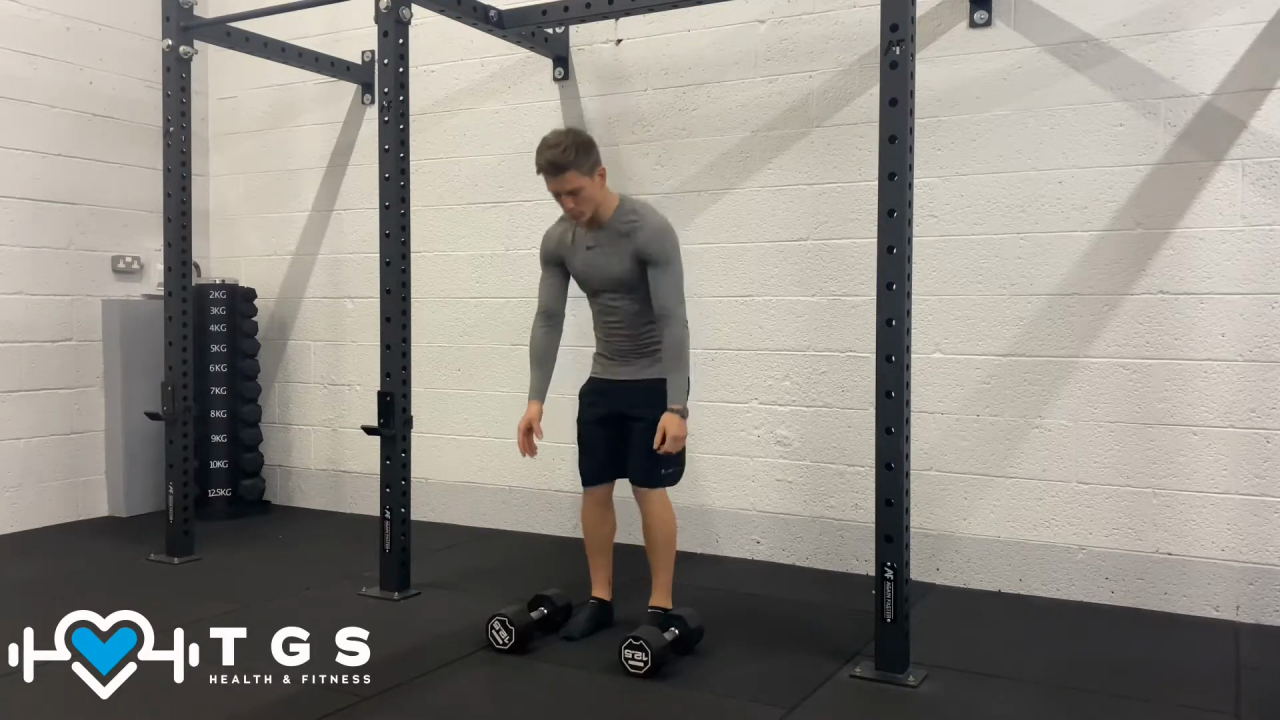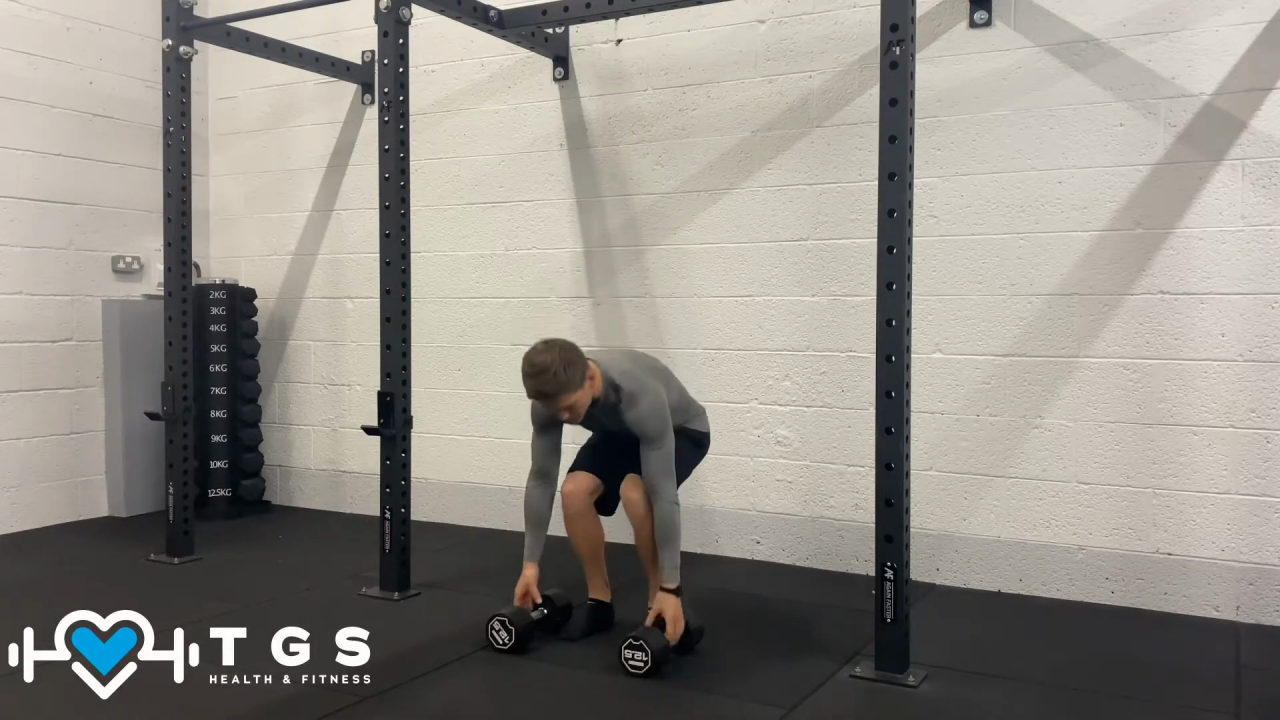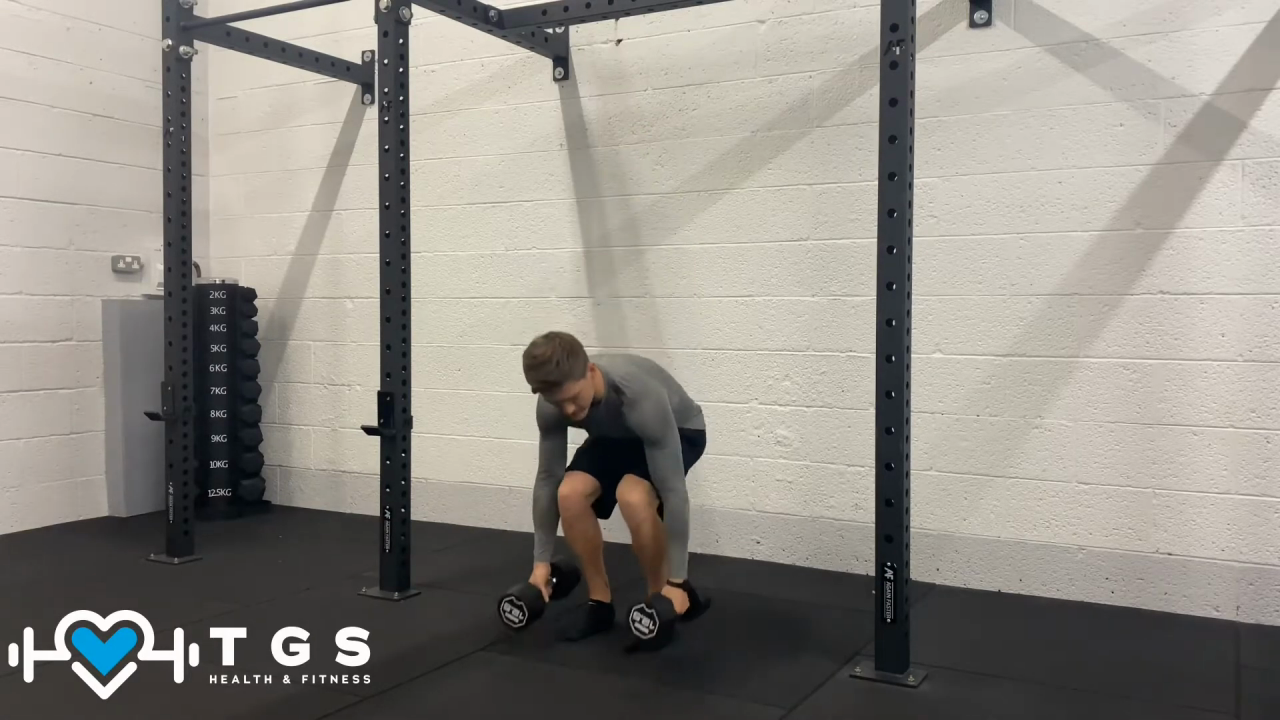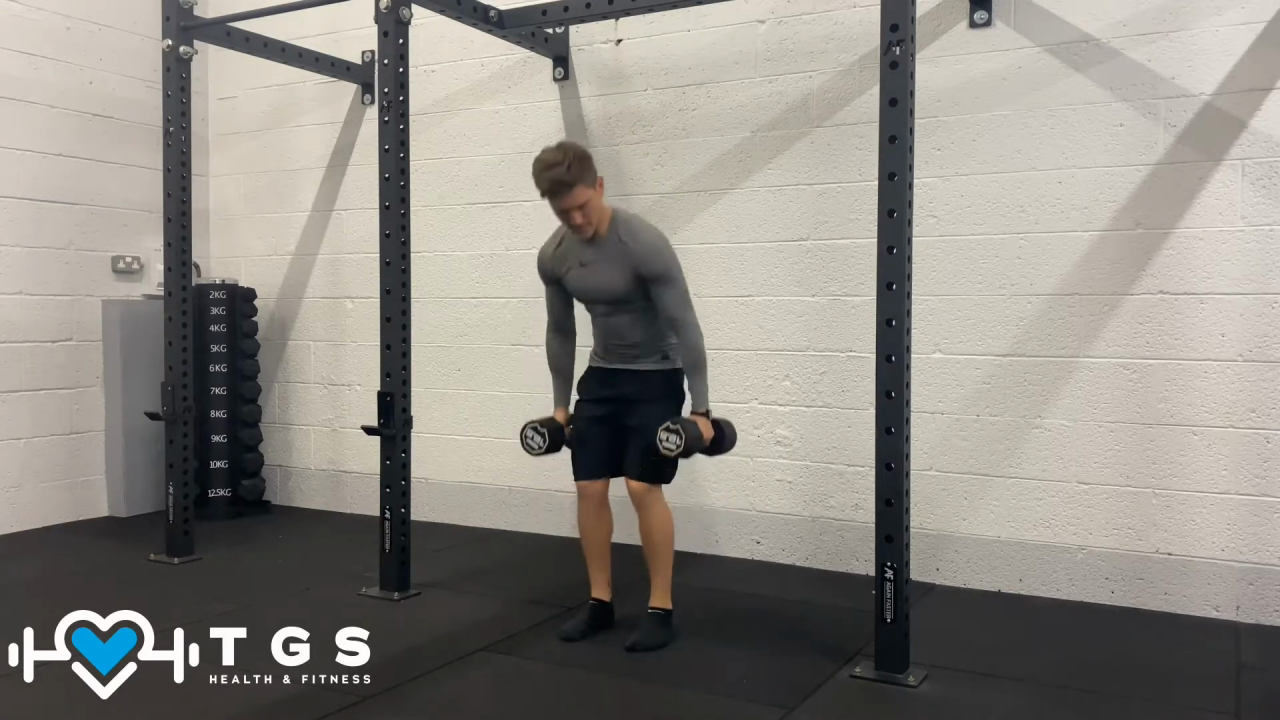
dt=0.5s
person 1, frame 1
left shoulder: (650, 229)
right shoulder: (557, 239)
left elbow: (674, 320)
right elbow: (548, 320)
left wrist: (676, 407)
right wrist: (535, 399)
left hip: (657, 376)
right hip: (604, 379)
left knee: (649, 487)
right knee: (594, 487)
left ankle: (661, 607)
right ankle: (601, 599)
person 1, frame 2
left shoulder: (641, 398)
right shoulder: (551, 400)
left elbow: (663, 494)
right elbow: (541, 479)
left wrist: (670, 587)
right wrist: (531, 563)
left hip: (681, 431)
right hip: (619, 433)
left knee: (635, 497)
right knee: (574, 492)
left ankle: (658, 609)
right ankle: (599, 600)
person 1, frame 3
left shoulder: (643, 399)
right shoulder: (551, 406)
left elbow: (672, 491)
right elbow: (547, 479)
left wrist: (675, 580)
right wrist: (542, 560)
left hip: (680, 432)
right hip: (615, 436)
left knee: (633, 497)
right knee: (572, 495)
right ankle: (599, 602)
person 1, frame 4
left shoulder: (644, 243)
right shoulder: (552, 256)
left elbow: (685, 326)
right elbow: (560, 332)
left wrist: (700, 409)
right wrist: (561, 404)
left hip: (657, 375)
right hip: (603, 374)
left knee: (642, 486)
right knee: (589, 487)
left ankle: (661, 608)
right ankle: (600, 600)
